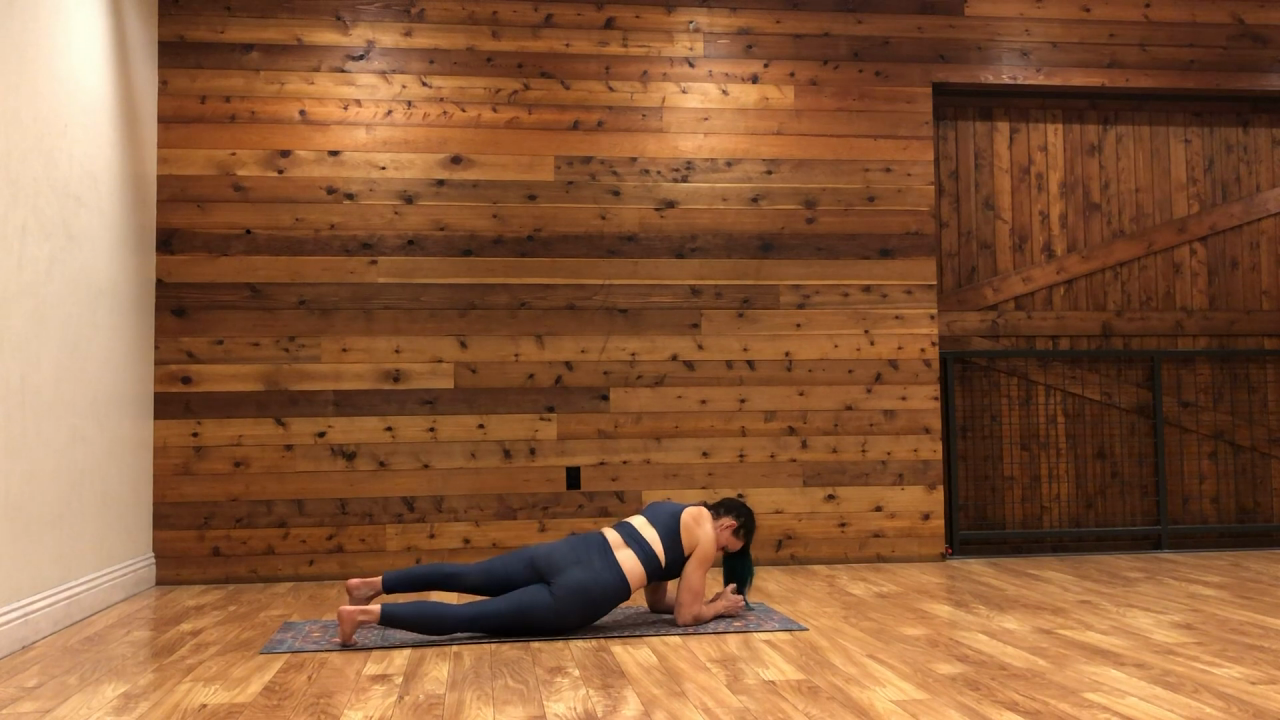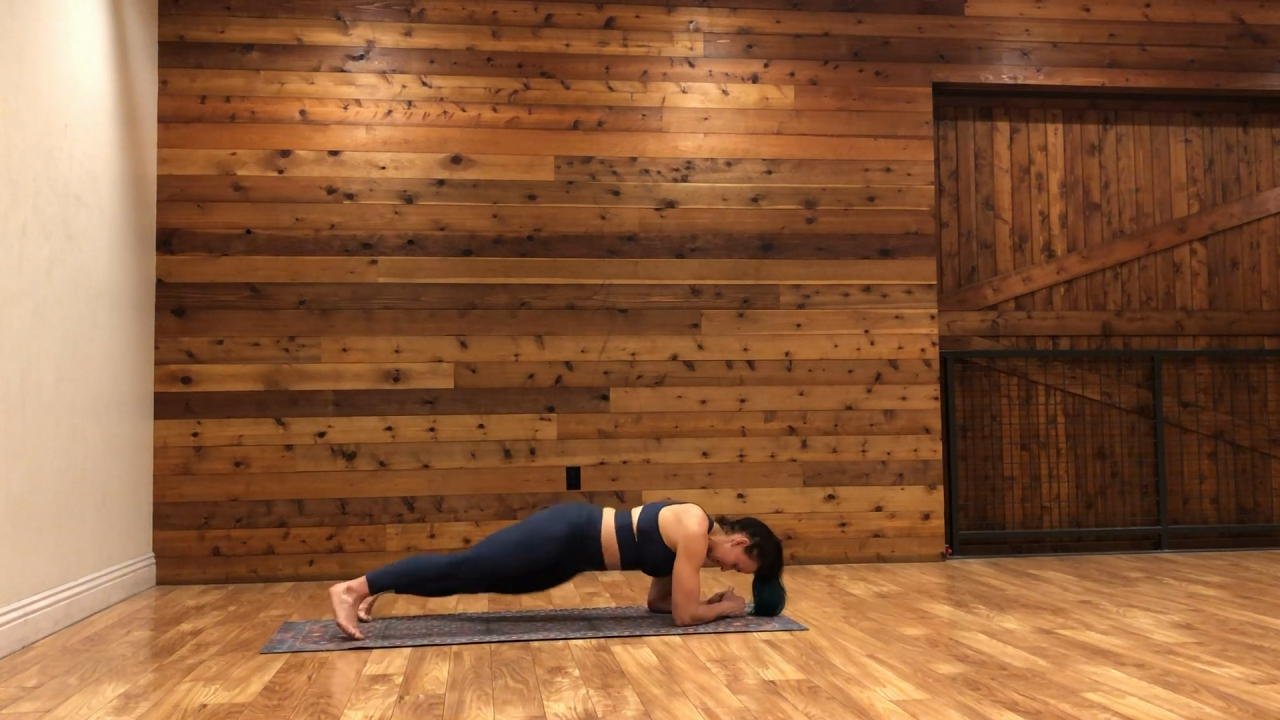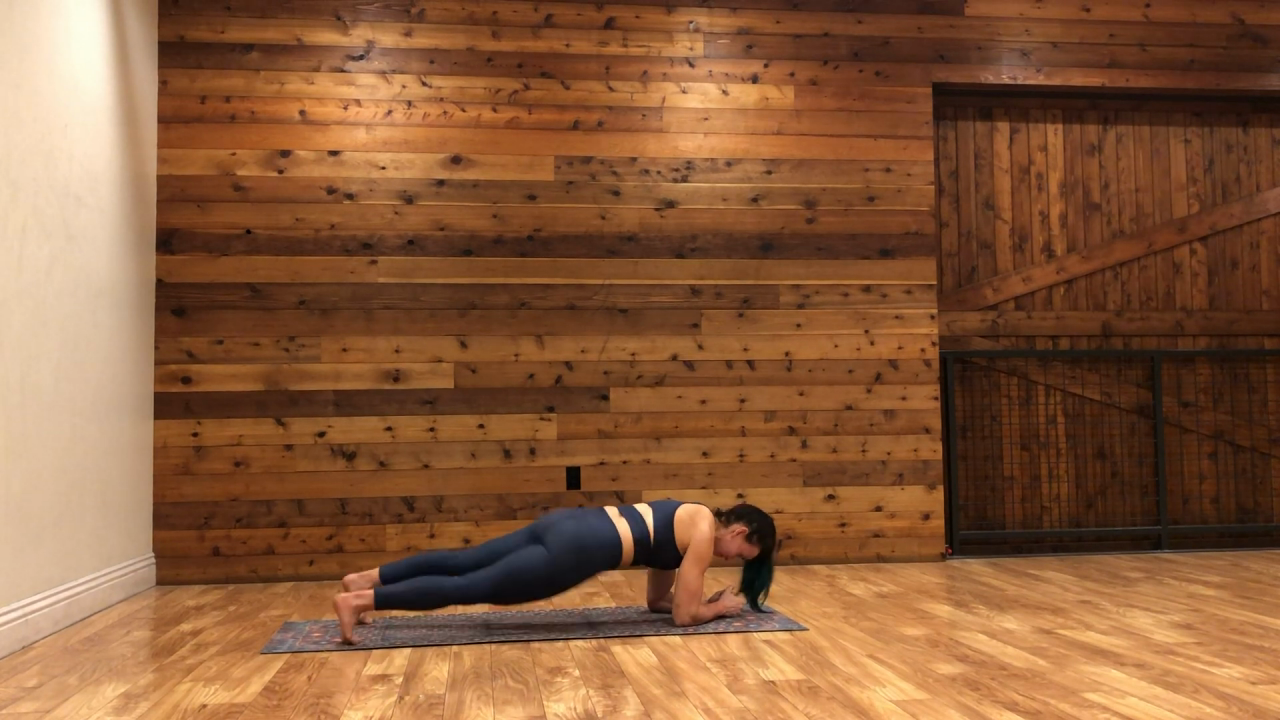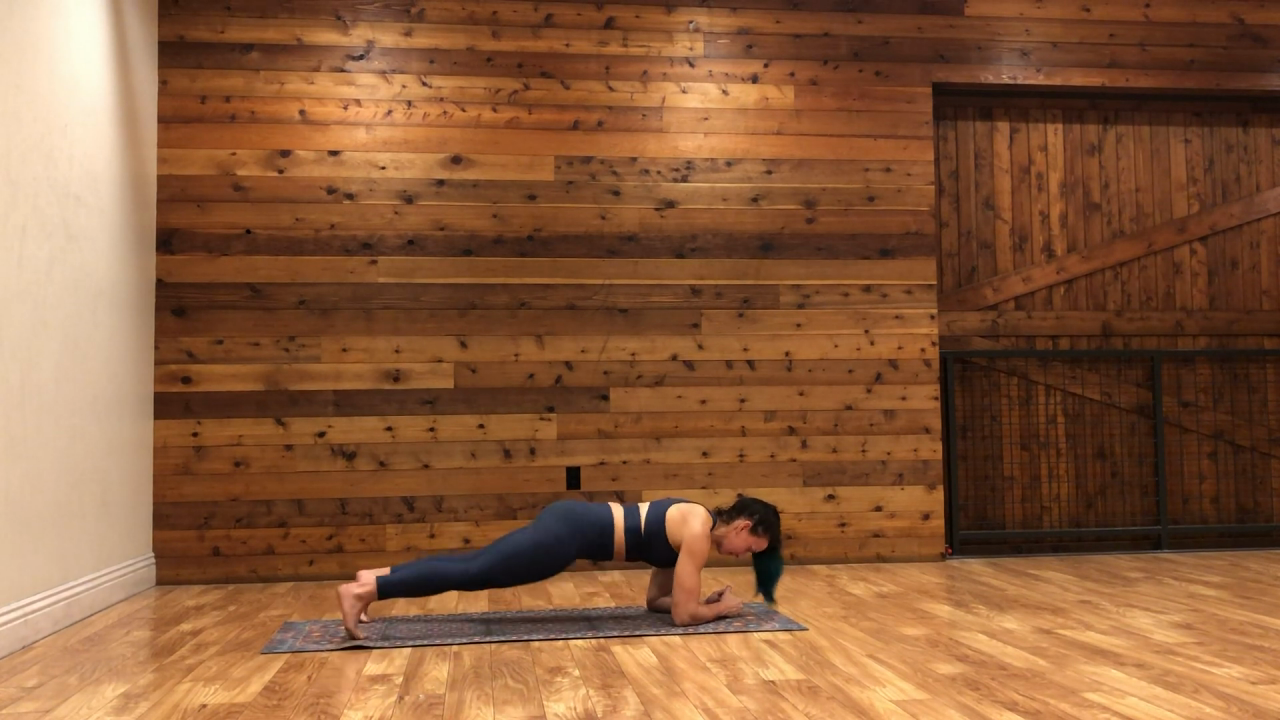
dt=1s
person 1, frame 1
left shoulder: (672, 513)
right shoulder: (704, 531)
left elbow: (656, 598)
right elbow: (685, 615)
left wrist: (704, 600)
right wrist: (720, 607)
left hip: (566, 552)
right hip: (582, 591)
left knee: (466, 577)
right knee: (467, 617)
left ankle: (369, 584)
right ankle: (365, 614)
person 1, frame 2
left shoulder: (692, 535)
right shoulder: (694, 533)
left elbow: (659, 601)
right elbow: (684, 614)
left wrist: (711, 601)
right wrist: (725, 607)
left hip: (574, 550)
right hip: (567, 535)
left knee: (476, 579)
right knee: (460, 568)
left ankle: (373, 586)
right ankle: (351, 590)
person 1, frame 3
left shoulder: (687, 517)
right shoulder: (705, 533)
left elbow: (658, 599)
right elbow: (684, 615)
left wrist: (704, 599)
right wrist: (721, 607)
left hip: (568, 524)
right hip: (580, 547)
left knee: (461, 563)
right knee: (469, 587)
left ankle: (366, 578)
right ankle: (359, 601)
person 1, frame 4
left shoulder: (692, 523)
right shoulder: (698, 531)
left elbow: (657, 599)
right elbow: (683, 614)
left wrist: (705, 598)
right wrist: (722, 607)
left hip: (572, 522)
right hip: (572, 532)
left knee: (470, 565)
right knee: (470, 574)
left ankle: (377, 575)
right ankle: (361, 590)
